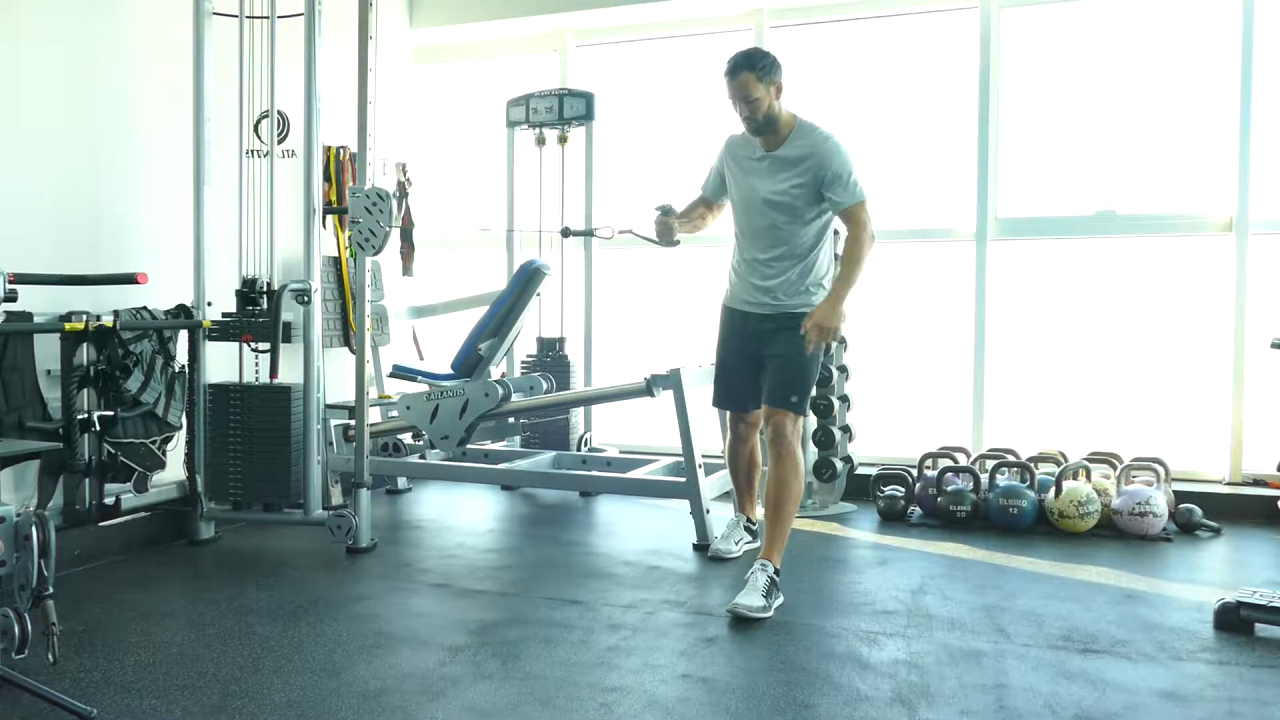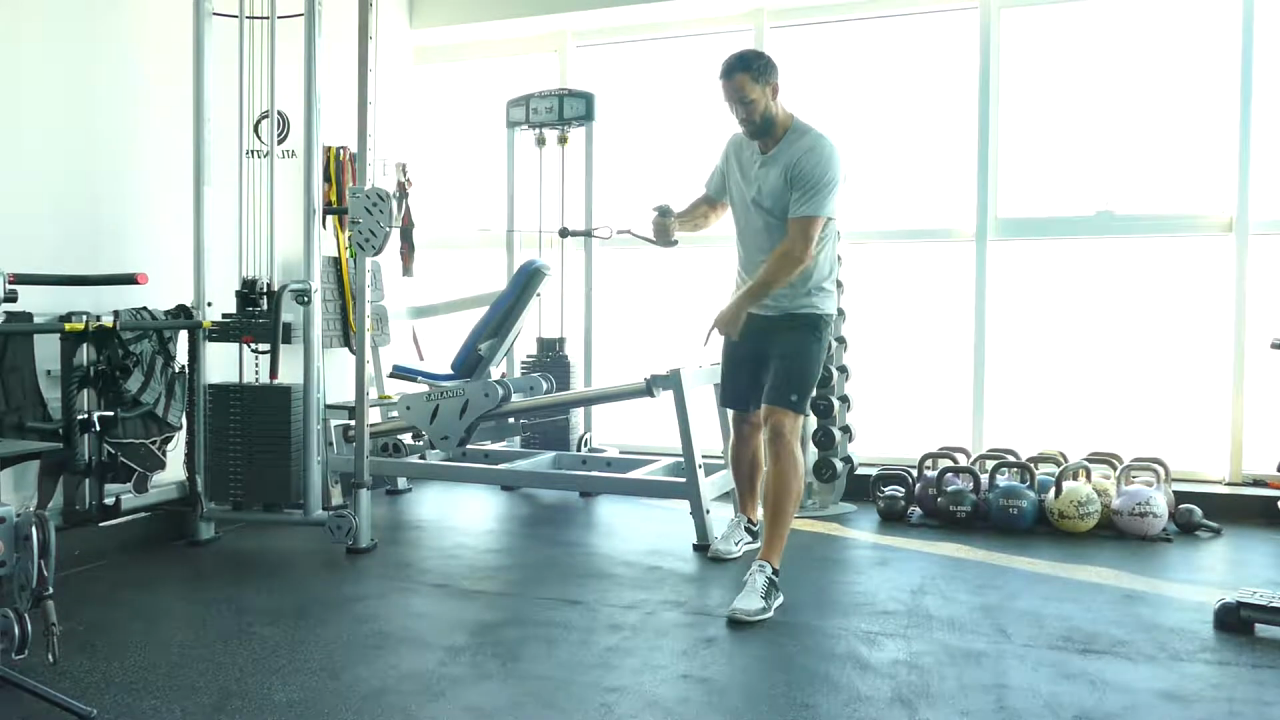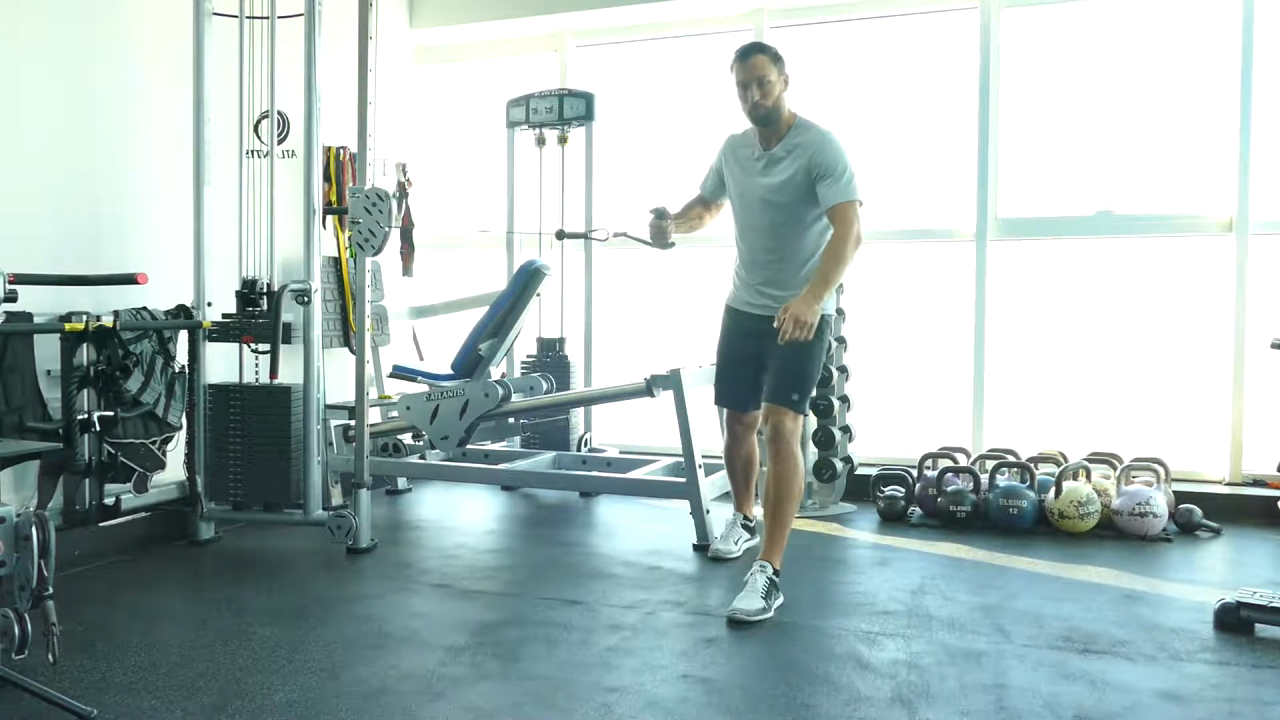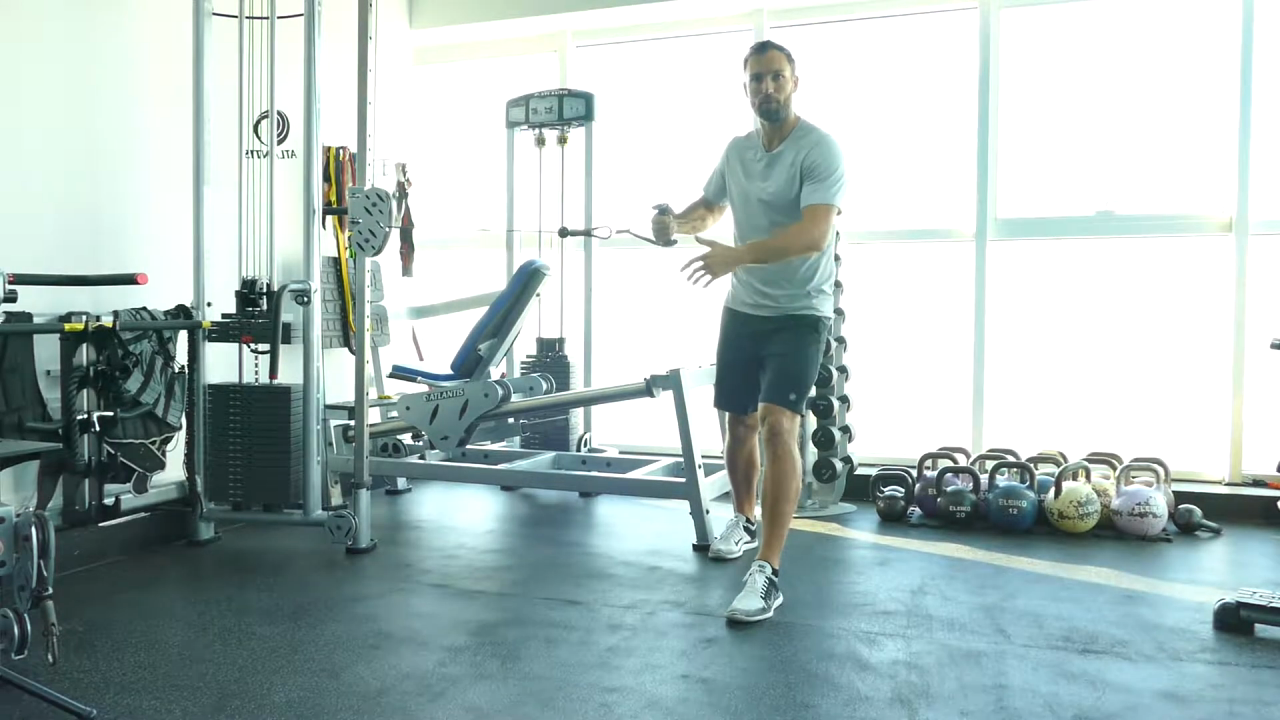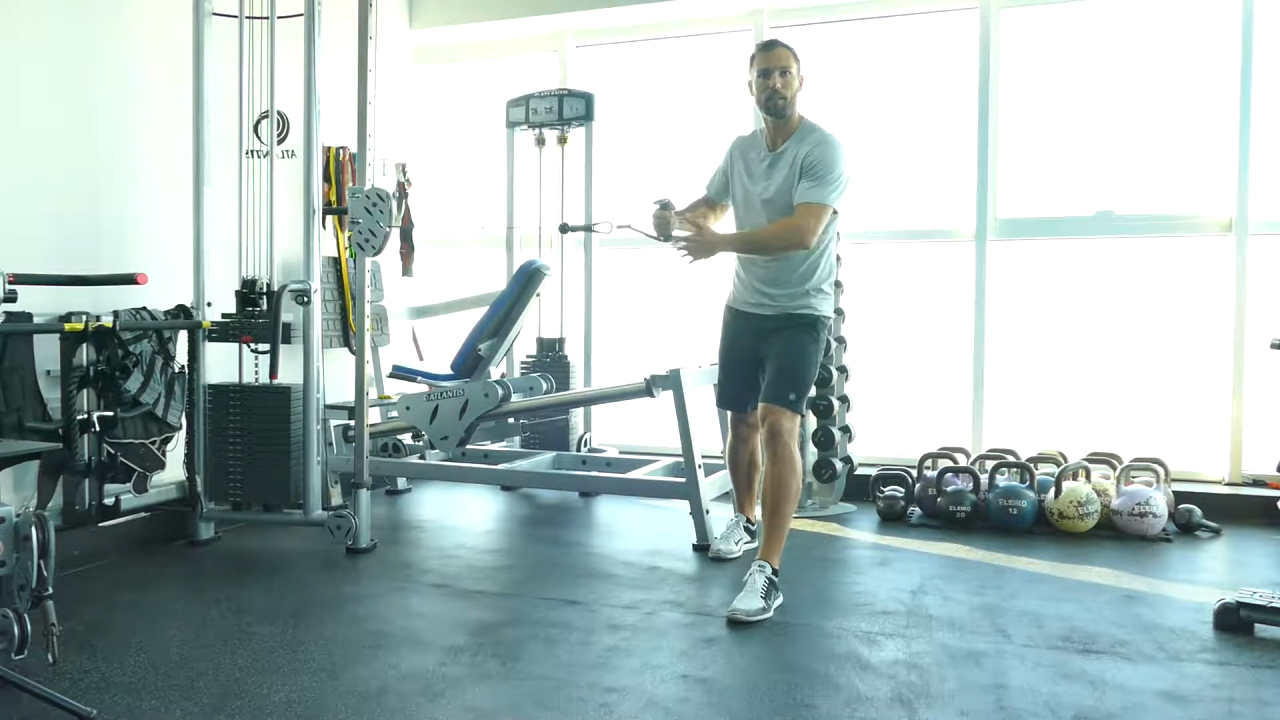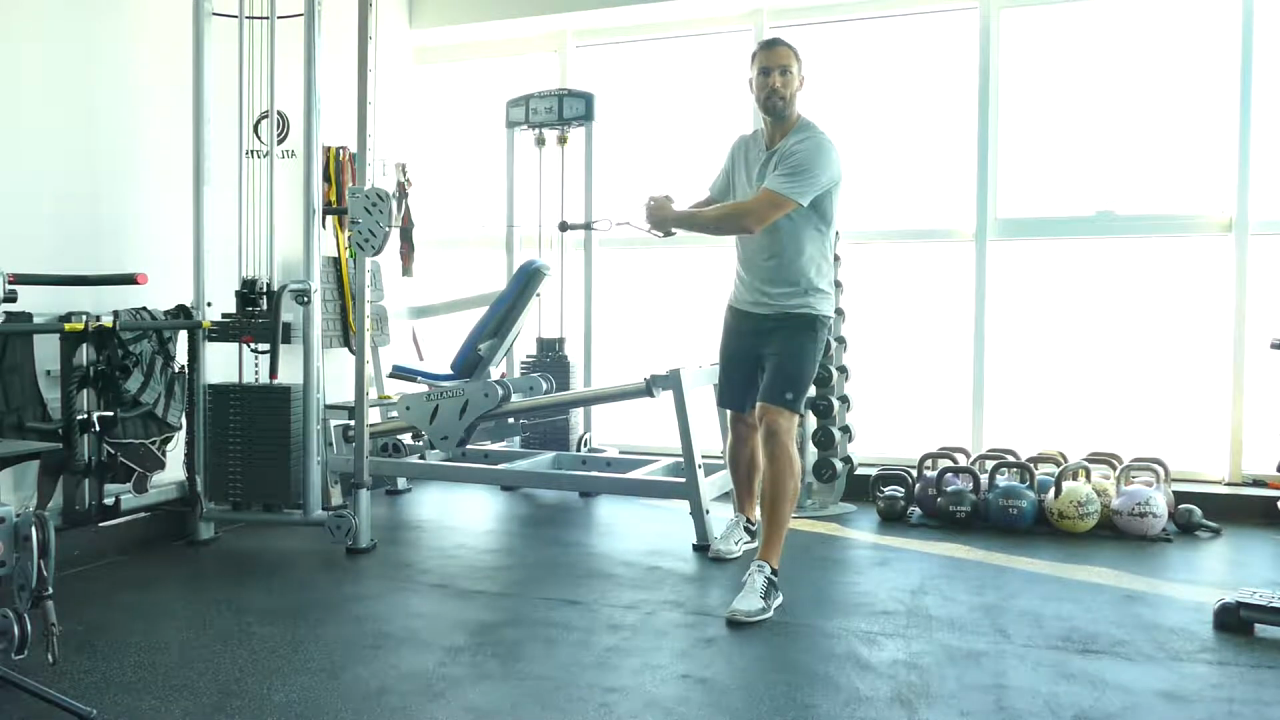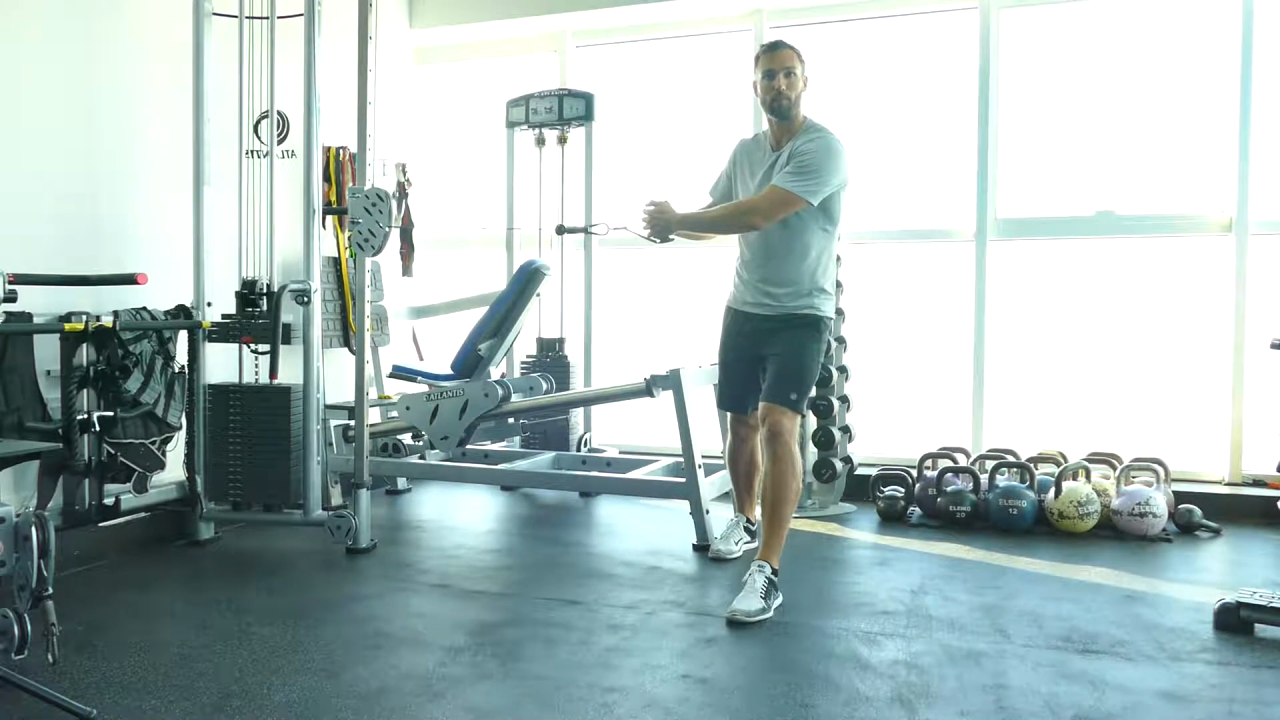
dt=0.4s
person 1, frame 1
left shoulder: (822, 151)
right shoulder: (733, 149)
left elbow: (860, 229)
right elbow: (708, 205)
left wrist: (833, 301)
right wrist: (677, 223)
left hip: (800, 314)
right hip: (740, 307)
left knee: (782, 428)
right knee: (740, 420)
left ankle: (768, 570)
right ankle: (745, 519)
person 1, frame 2
left shoulder: (814, 153)
right shoulder: (737, 147)
left elbow: (798, 249)
right elbow: (711, 204)
left wrist: (739, 305)
right wrist: (676, 221)
left hip: (799, 312)
right hip: (750, 308)
left knee: (781, 427)
right knee: (744, 421)
left ankle: (768, 572)
right ankle: (747, 520)
person 1, frame 3
left shoulder: (819, 148)
right shoulder: (733, 148)
left elbow: (848, 229)
right elbow: (706, 205)
left wrist: (811, 298)
right wrist: (672, 223)
left hip: (799, 315)
right hip: (744, 308)
left knee: (781, 427)
right knee: (739, 421)
left ankle: (768, 573)
right ankle: (744, 518)
person 1, frame 4
left shoulder: (819, 150)
right shoulder: (736, 150)
left elbow: (814, 234)
right elbow: (709, 205)
left wrist: (735, 255)
right wrist: (676, 222)
left hip: (798, 315)
right hip: (743, 309)
left knee: (778, 426)
right knee: (740, 421)
left ankle: (767, 572)
right ankle: (744, 519)
person 1, frame 5
left shoulder: (821, 149)
right shoulder: (740, 149)
left elbow: (801, 233)
right elbow: (711, 204)
left wrist: (717, 242)
right wrist: (679, 219)
left hip: (798, 314)
right hip: (744, 307)
left knee: (778, 426)
right knee: (741, 421)
left ankle: (767, 572)
right ankle: (744, 519)
person 1, frame 6
left shoulder: (813, 148)
right shoulder: (743, 148)
left elbow: (749, 218)
right elbow: (716, 207)
left wrist: (674, 217)
right wrist: (674, 214)
left hip: (798, 313)
right hip: (745, 306)
left knee: (776, 425)
right knee: (741, 420)
left ankle: (767, 572)
right ankle: (745, 520)
person 1, frame 7
left shoulder: (822, 148)
right shoulder: (745, 151)
left elbow: (757, 215)
right elbow: (718, 213)
left wrist: (676, 221)
right wrist: (673, 224)
left hip: (800, 314)
right hip: (745, 308)
left knee: (779, 426)
right knee: (742, 422)
left ankle: (767, 572)
right ankle: (745, 520)
